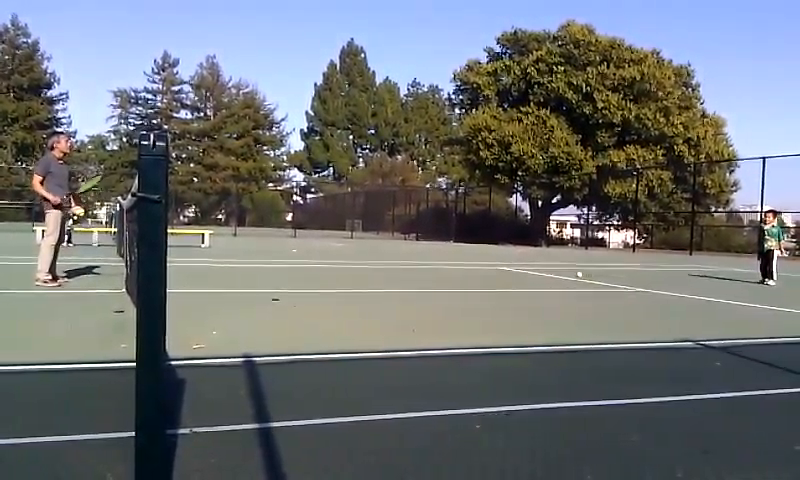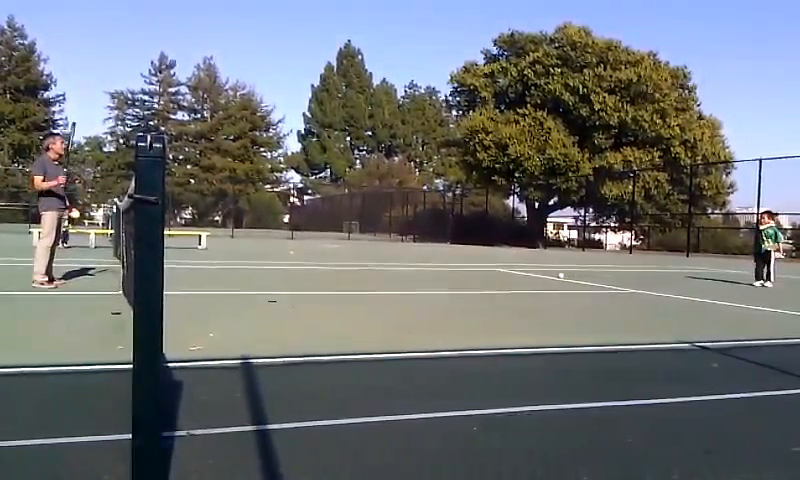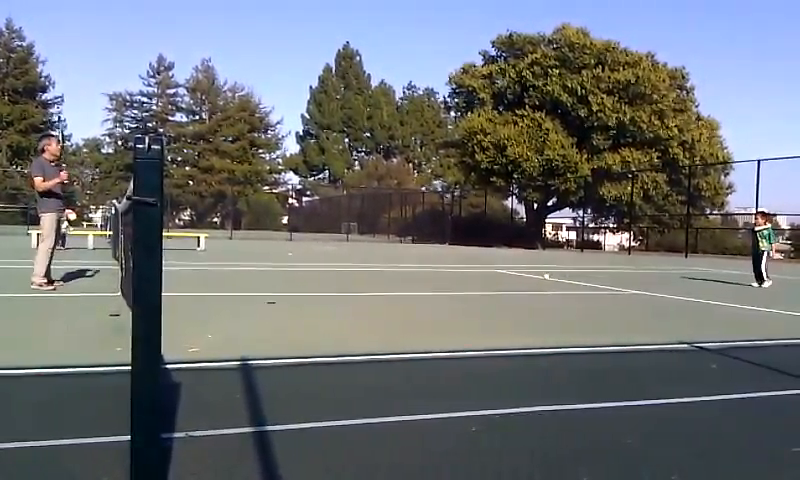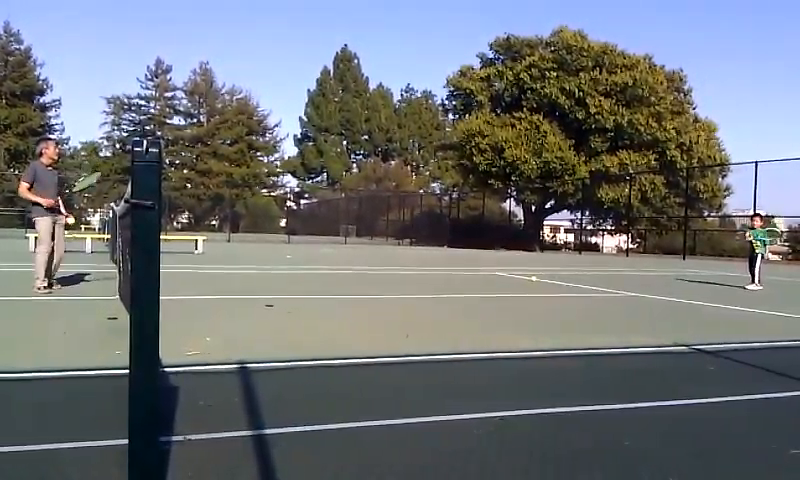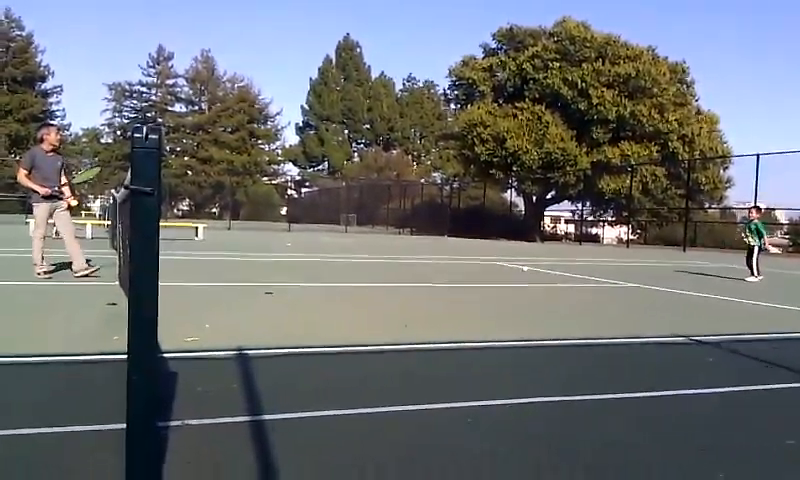
dt=0.4s
person 1, frame 1
left shoulder: (64, 164)
right shoulder: (46, 160)
right elbow: (35, 183)
right wrist: (50, 196)
left hip: (63, 207)
right hip: (53, 207)
left knee: (57, 241)
right knee: (50, 240)
left ankle: (51, 273)
right ankle: (42, 276)
person 1, frame 2
left shoulder: (59, 164)
right shoulder: (41, 161)
right elbow: (37, 185)
left wrist: (68, 205)
right wrist: (55, 182)
left hip: (59, 208)
right hip: (49, 208)
left knee: (53, 243)
right knee: (46, 242)
left ankle: (48, 275)
right ankle: (39, 278)
person 1, frame 3
left shoulder: (56, 165)
right shoulder: (38, 163)
right elbow: (39, 186)
left wrist: (64, 207)
right wrist: (58, 179)
left hip: (57, 210)
right hip: (47, 210)
left knee: (51, 245)
right knee: (47, 244)
left ankle: (46, 278)
right ankle: (37, 279)
person 1, frame 4
left shoulder: (54, 170)
right shoulder: (34, 167)
right elbow: (22, 191)
left wrist: (64, 212)
right wrist: (41, 200)
left hip: (57, 214)
right hip: (42, 214)
left knee: (59, 248)
right knee: (44, 248)
left ankle: (49, 279)
right ankle: (40, 283)
person 1, frame 5
left shoulder: (58, 156)
right shoulder: (32, 154)
right elbow: (21, 177)
left wrist: (68, 196)
right wrist: (38, 189)
left hip: (59, 201)
right hip: (42, 201)
left knee: (69, 233)
right knee: (40, 234)
left ankle: (80, 266)
right ankle: (40, 267)
